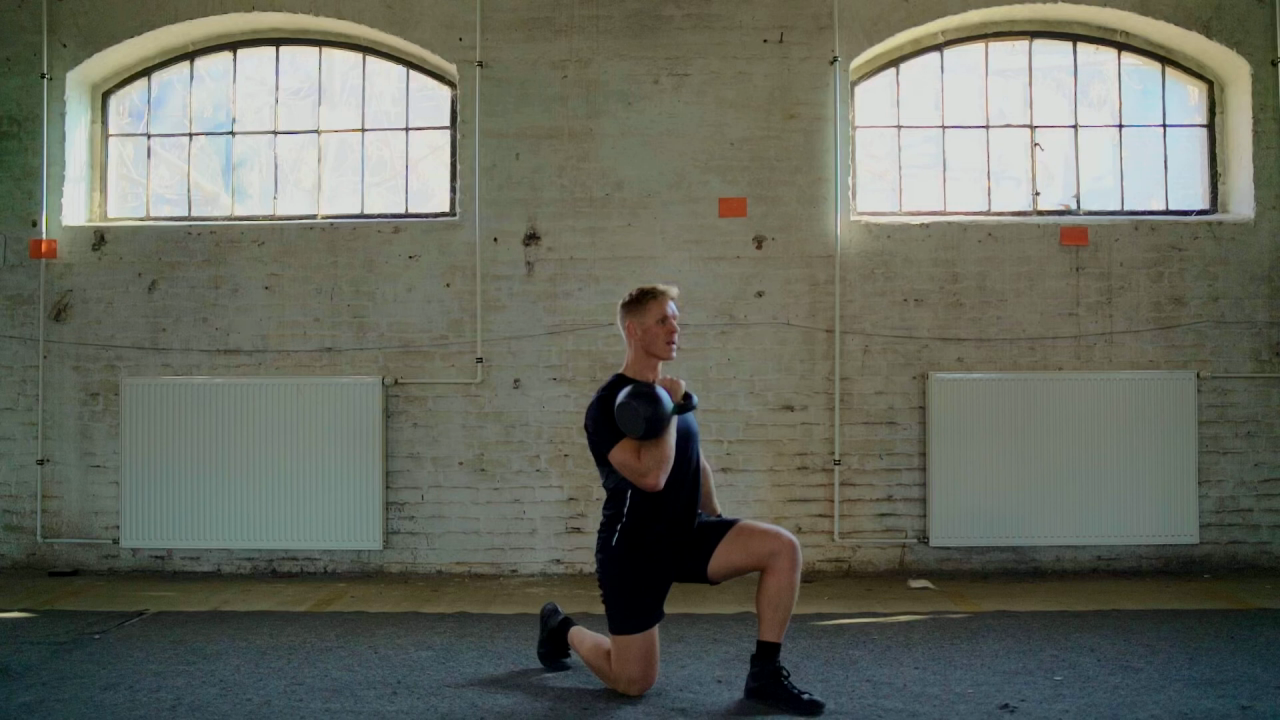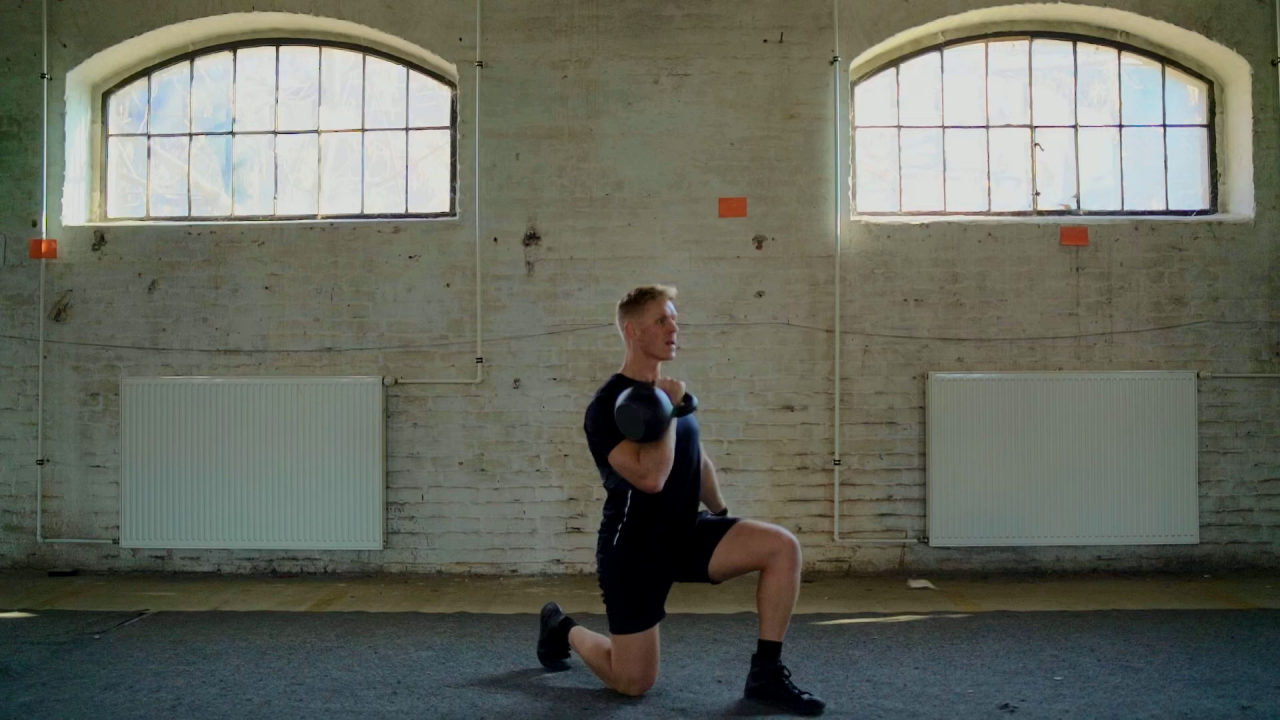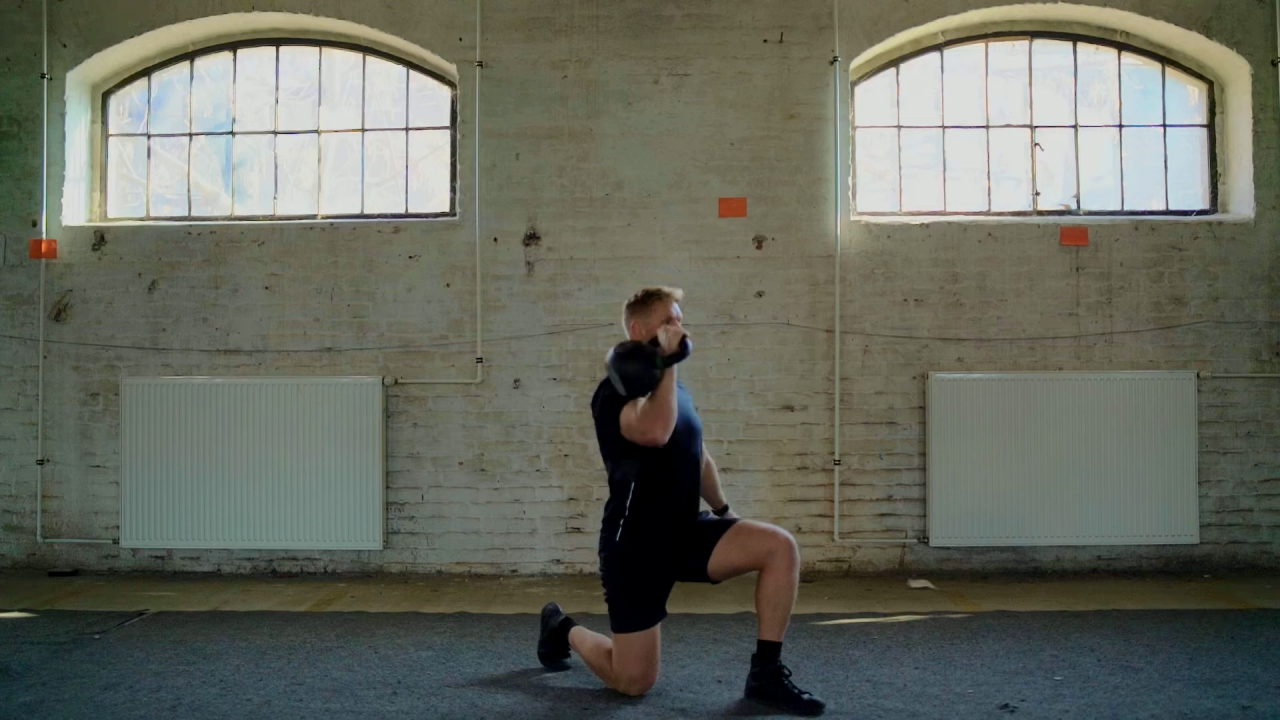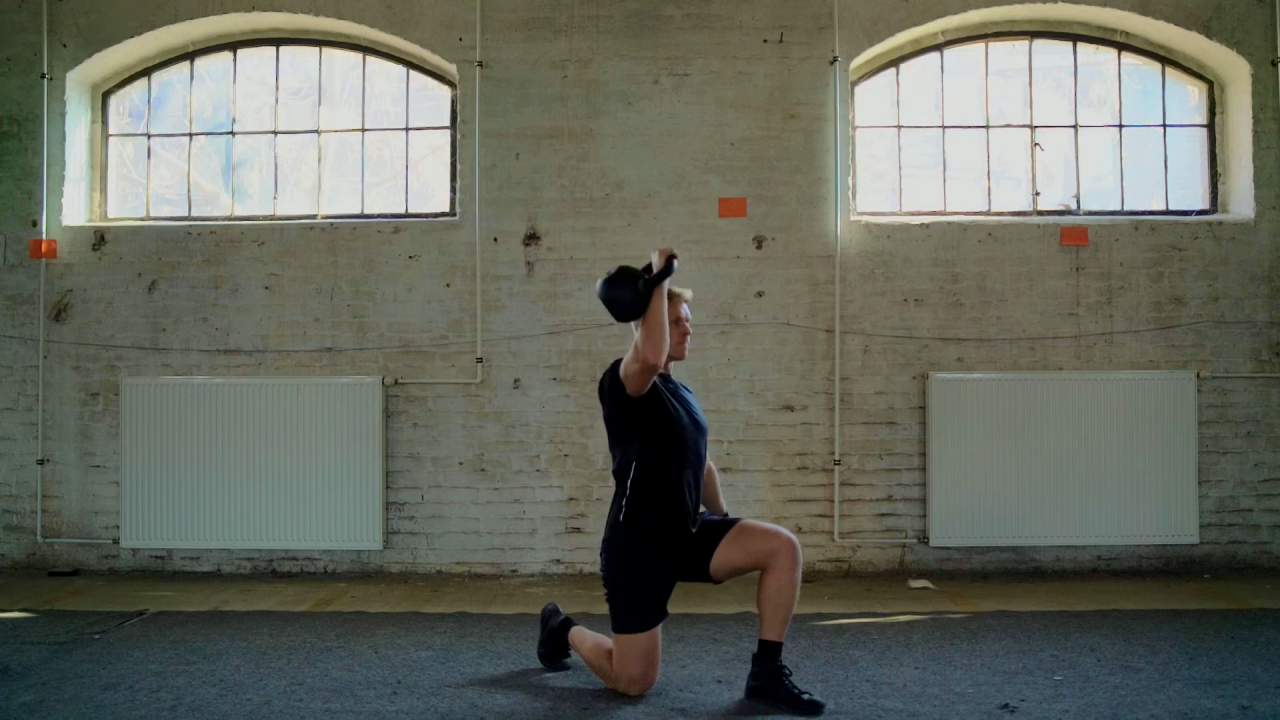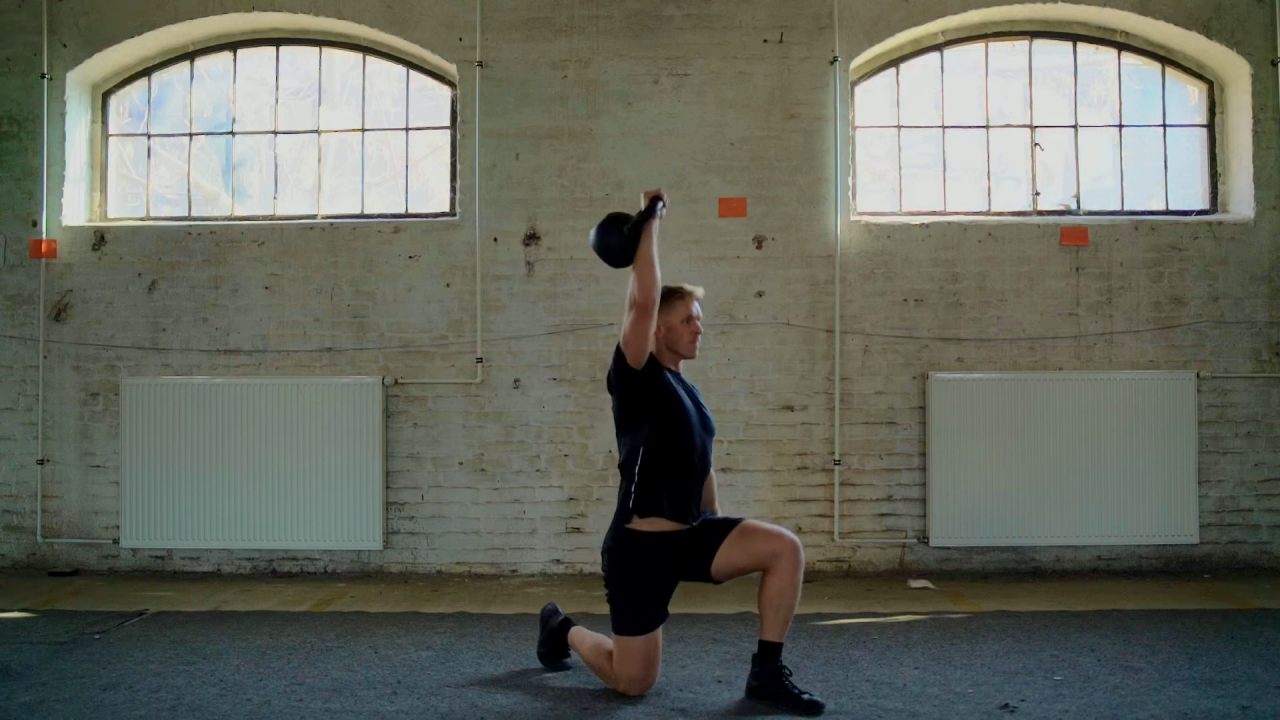
dt=0.3s
person 1, frame 1
left shoulder: (670, 390)
right shoulder: (609, 405)
right elbow: (652, 476)
left wrist: (717, 520)
left hip: (684, 535)
right hip: (633, 550)
left knee: (782, 548)
right knee: (634, 683)
left ankle: (765, 673)
right ankle: (563, 630)
person 1, frame 2
left shoulder: (669, 390)
right shoulder: (609, 407)
right elbow: (651, 478)
left wrist: (721, 514)
right wrist: (669, 409)
left hip: (685, 534)
right hip: (634, 551)
left knee: (782, 547)
right knee: (634, 683)
left ankle: (766, 673)
right ankle: (564, 630)
person 1, frame 3
left shoulder: (675, 390)
right shoulder: (613, 394)
right elbow: (657, 434)
left wrist: (724, 512)
right wrist: (667, 356)
left hip: (685, 532)
right hip: (635, 547)
left knee: (780, 546)
right knee: (634, 682)
left ankle: (766, 673)
right ankle: (564, 630)
person 1, frame 4
left shoulder: (682, 393)
right shoulder: (620, 381)
right elbow: (651, 358)
left wrist: (723, 522)
right wrist: (657, 280)
left hip: (688, 535)
right hip: (638, 549)
left knee: (783, 547)
right knee: (634, 682)
left ankle: (766, 673)
right ankle: (563, 630)
person 1, frame 5
left shoulder: (686, 392)
right shoulder: (635, 377)
right elbow: (642, 303)
left wrist: (715, 525)
right wrist: (649, 226)
left hip: (687, 535)
right hip: (639, 547)
left knee: (785, 548)
left ankle: (767, 673)
right ankle: (561, 629)
